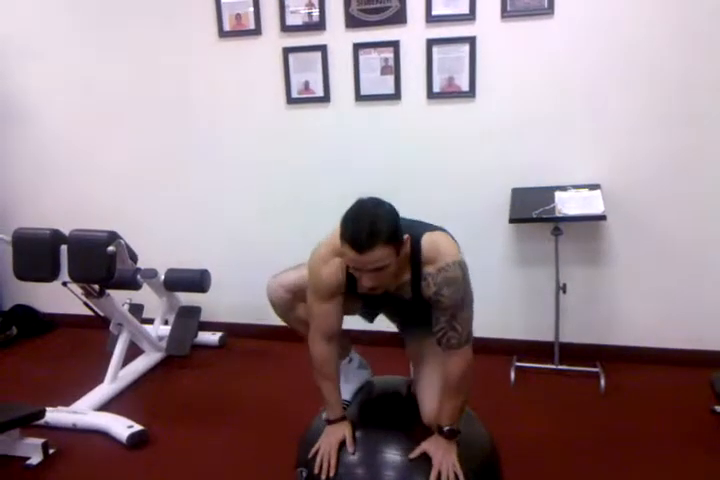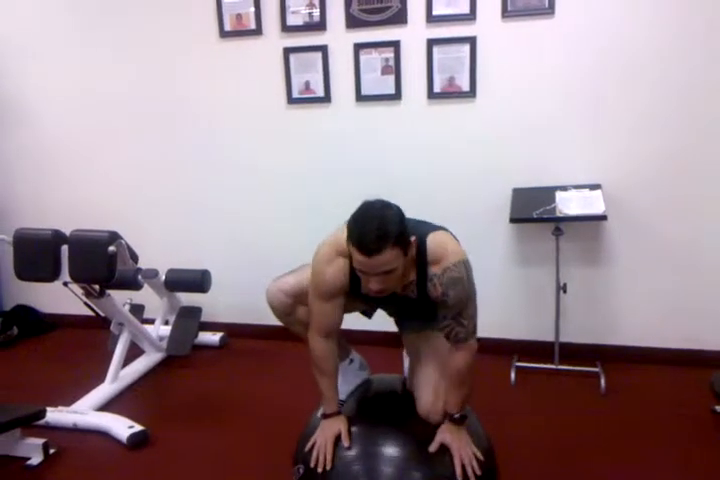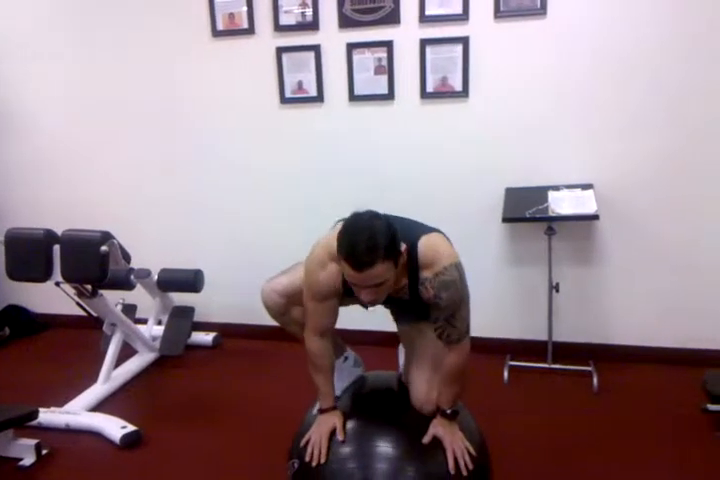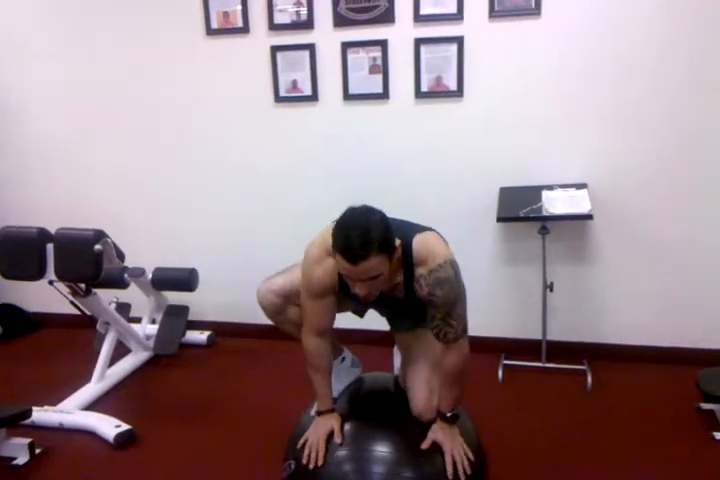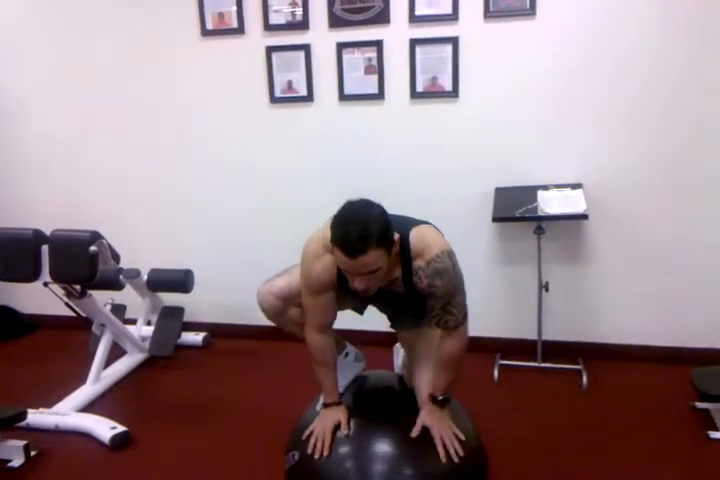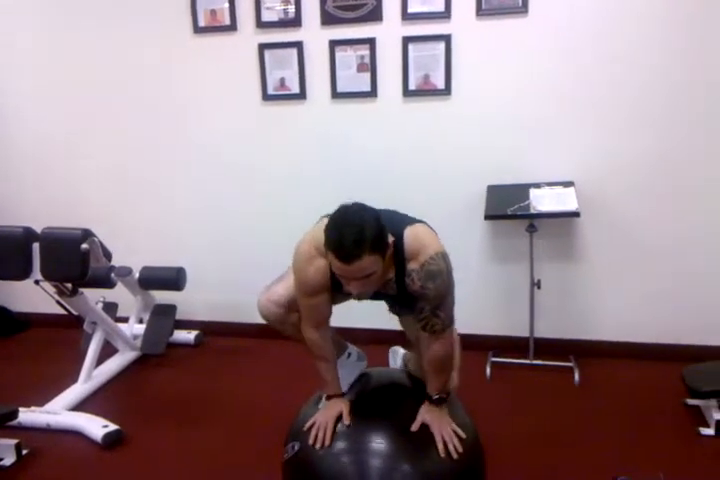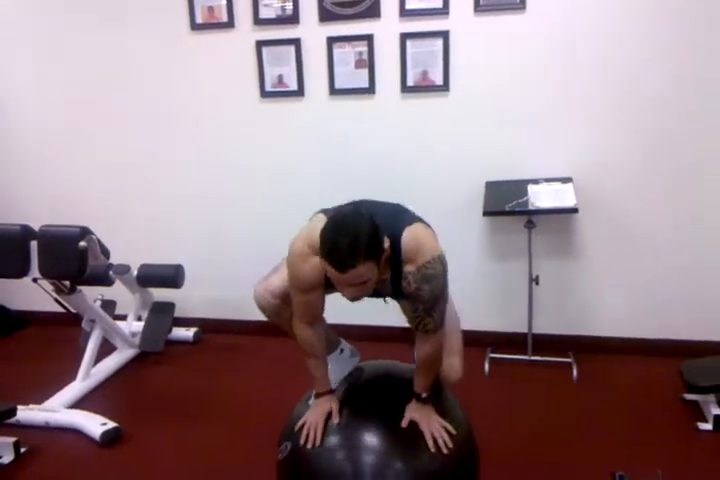
dt=0.3s
person 1, frame 1
left shoulder: (443, 265)
right shoulder: (328, 258)
left elbow: (458, 355)
right elbow: (323, 339)
left wrist: (445, 435)
right wrist: (335, 419)
left hip: (424, 310)
right hip: (362, 297)
left knee: (434, 416)
right knee: (279, 291)
left ankle: (421, 376)
right ankle: (351, 366)
person 1, frame 2
left shoulder: (447, 264)
right shoulder: (332, 257)
left elbow: (463, 346)
right elbow: (322, 336)
left wrist: (454, 421)
right wrist: (331, 413)
left hip: (424, 308)
right hip: (356, 294)
left knee: (433, 413)
right knee: (279, 295)
left ankle: (416, 371)
right ankle: (349, 365)
person 1, frame 3
left shoulder: (439, 266)
right shoulder: (324, 259)
left elbow: (456, 345)
right elbow: (317, 335)
left wrist: (446, 416)
right wrist: (327, 408)
left hip: (418, 299)
left knee: (427, 403)
right knee: (274, 295)
left ankle: (410, 361)
right ankle: (344, 362)
person 1, frame 4
left shoulder: (434, 265)
right shoulder: (320, 257)
left elbow: (455, 345)
right elbow: (316, 334)
left wrist: (447, 420)
right wrist: (325, 411)
left hip: (415, 305)
left knee: (426, 410)
right knee: (270, 295)
left ankle: (407, 366)
right ankle: (342, 364)
person 1, frame 5
left shoulder: (432, 258)
right shoulder: (319, 253)
left elbow: (454, 333)
right elbow: (318, 330)
left wrist: (438, 404)
right wrist: (332, 402)
left hip: (414, 301)
left knee: (429, 401)
right knee: (269, 297)
left ankle: (408, 364)
right ankle: (345, 359)
person 1, frame 6
left shoulder: (426, 260)
right shoulder: (311, 253)
left elbow: (440, 338)
right elbow: (315, 327)
left wrist: (436, 403)
right wrist: (333, 395)
left hip: (408, 289)
left knee: (445, 382)
right knee: (271, 306)
left ankle: (407, 362)
right ankle: (347, 358)
person 1, frame 7
left shoulder: (422, 258)
right shoulder: (306, 252)
left elbow: (429, 337)
right elbow: (306, 323)
left wrist: (421, 400)
right wrist: (323, 392)
left hip: (407, 268)
left knee: (450, 371)
right knee: (267, 296)
left ankle: (425, 366)
right ankle: (339, 355)
